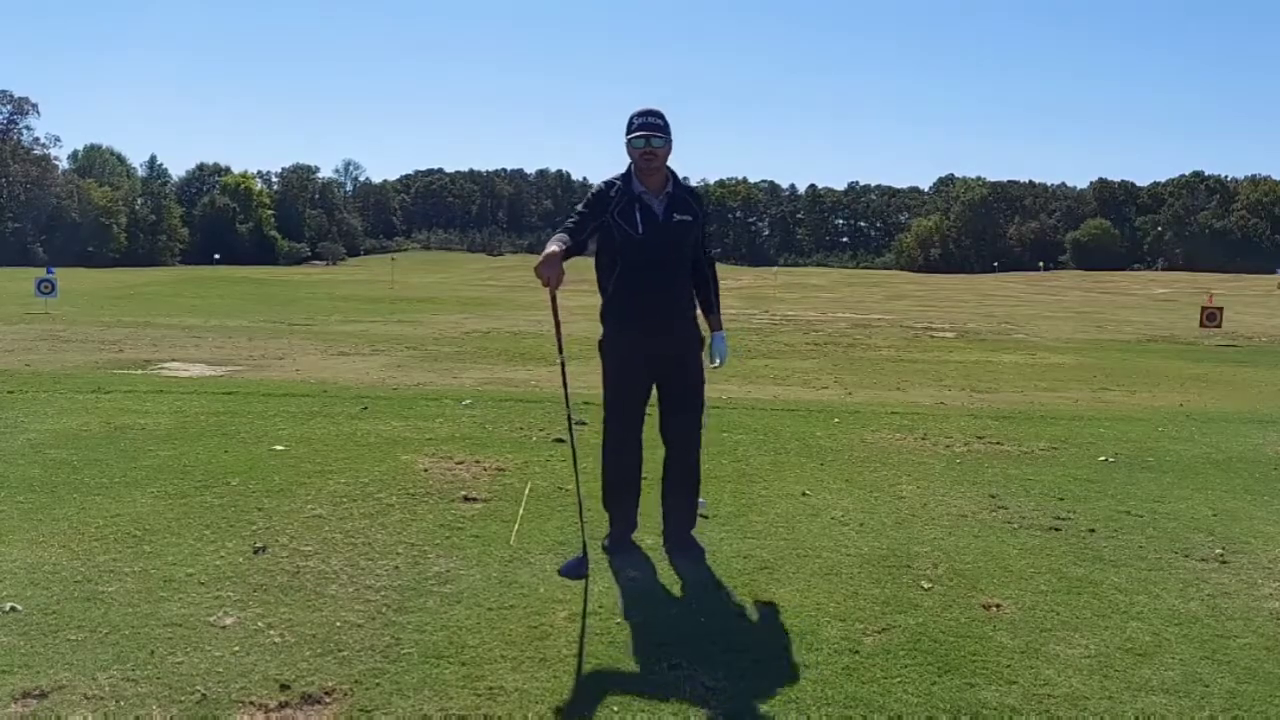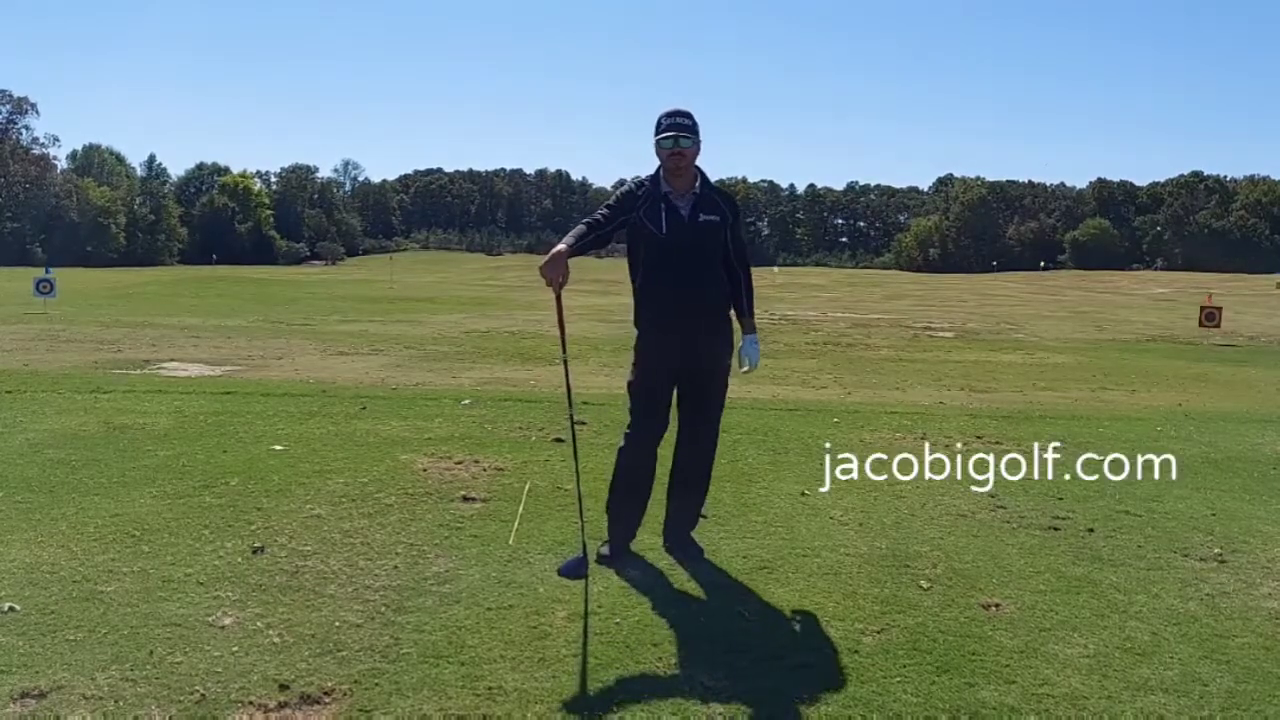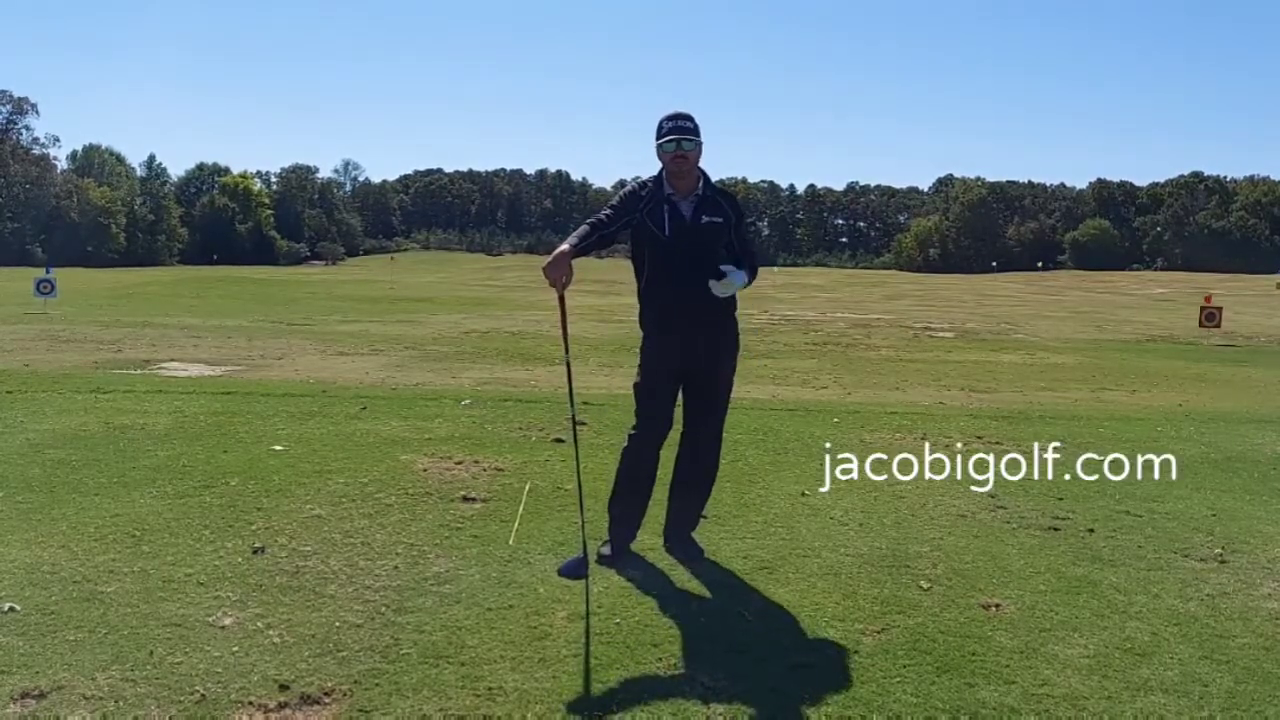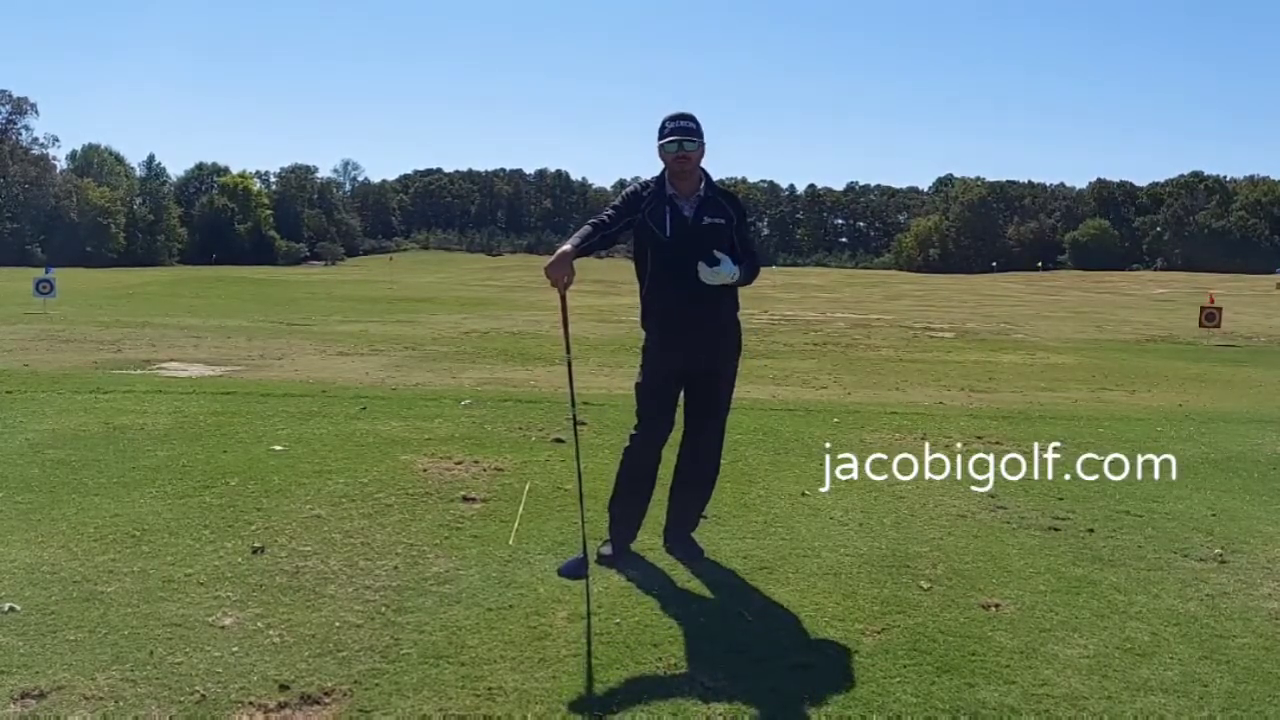
dt=1s
person 1, frame 1
left shoulder: (690, 201)
right shoulder: (608, 196)
left elbow: (703, 267)
right elbow: (575, 228)
left wrist: (716, 328)
right wrist: (556, 249)
left hip: (681, 335)
right hip: (624, 336)
left knee: (685, 433)
right knee: (622, 433)
left ankle: (679, 529)
right ankle: (621, 526)
person 1, frame 2
left shoulder: (721, 203)
right shoulder: (637, 196)
left elbow: (738, 270)
right elbow: (598, 225)
left wrist: (749, 332)
right wrist: (563, 249)
left hip: (711, 338)
right hip: (656, 336)
left knee: (699, 438)
right knee: (642, 434)
left ankle: (680, 530)
right ankle: (619, 533)
person 1, frame 3
left shoulder: (724, 204)
right shoulder: (640, 197)
left elbow: (747, 260)
right elbow: (601, 224)
left wrist: (741, 277)
right wrist: (568, 249)
left hip: (716, 338)
right hip: (661, 337)
left knee: (703, 440)
right knee: (647, 434)
left ankle: (680, 532)
right ankle: (620, 533)
person 1, frame 4
left shoulder: (726, 204)
right shoulder: (643, 198)
left elbow: (751, 263)
right elbow: (604, 225)
left wrist: (734, 273)
right wrist: (570, 249)
left hip: (718, 341)
right hip: (663, 339)
left knee: (704, 441)
right knee: (648, 436)
left ankle: (680, 531)
right ankle: (620, 533)
